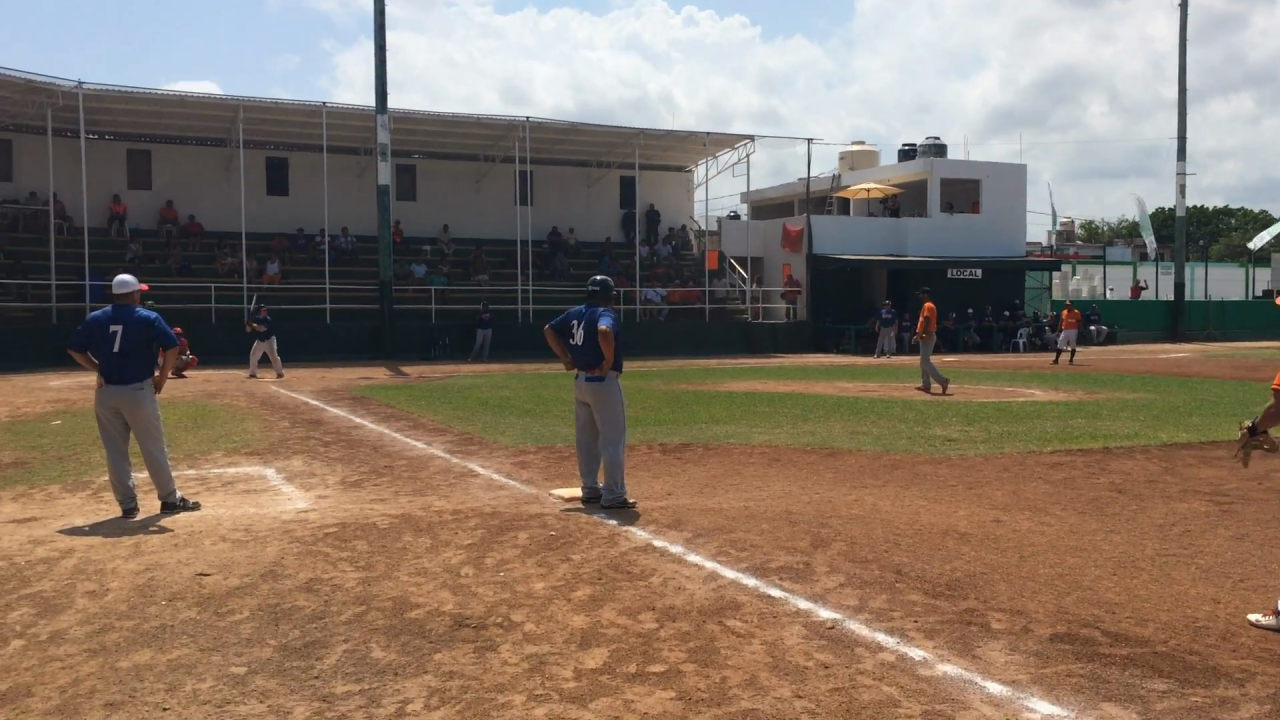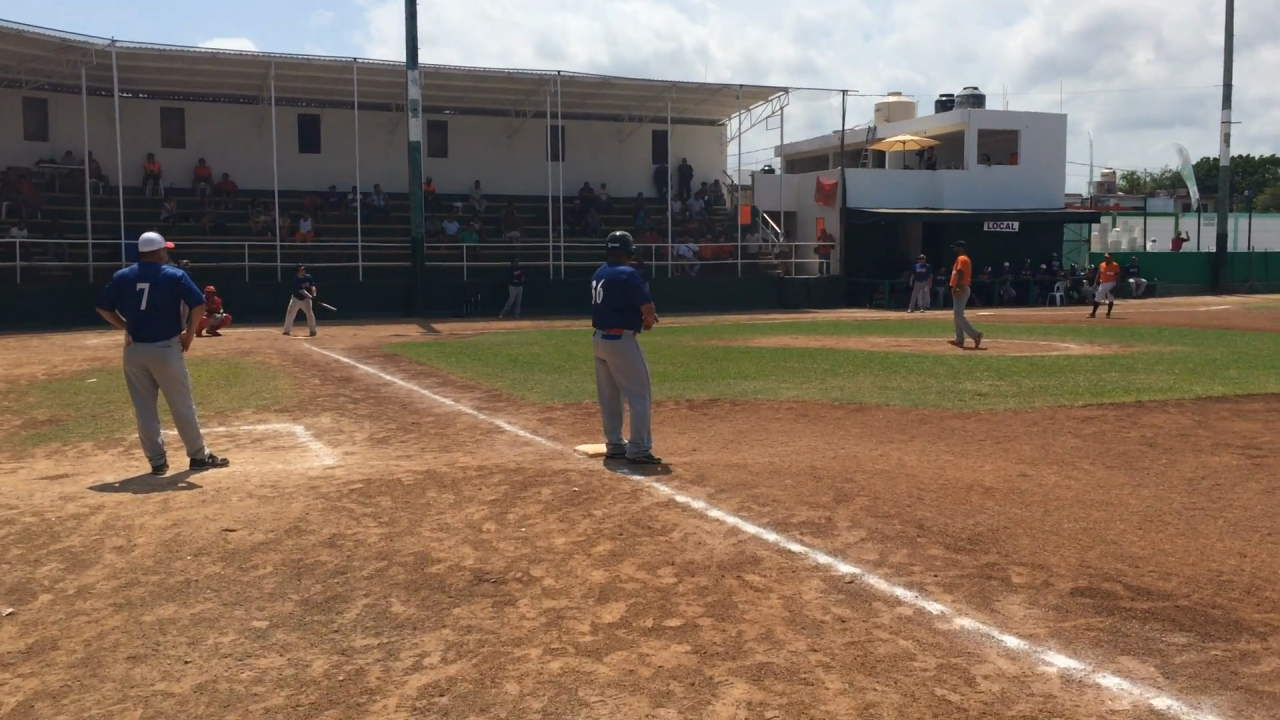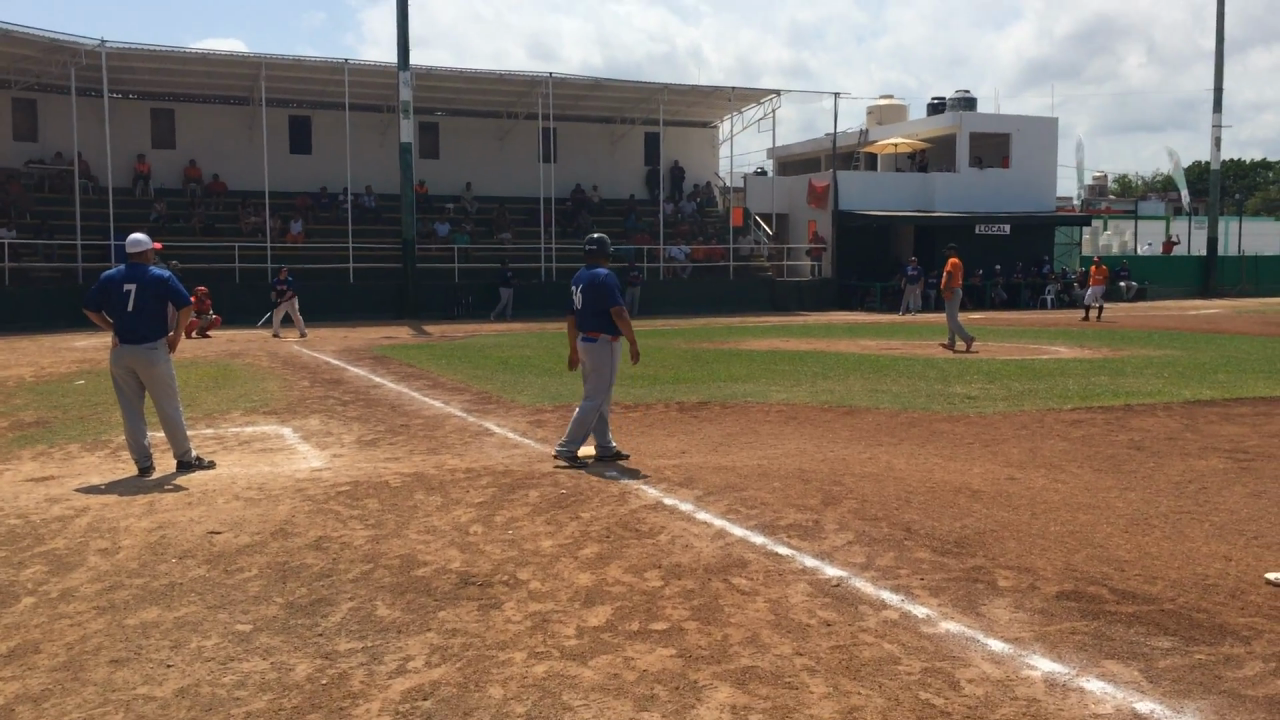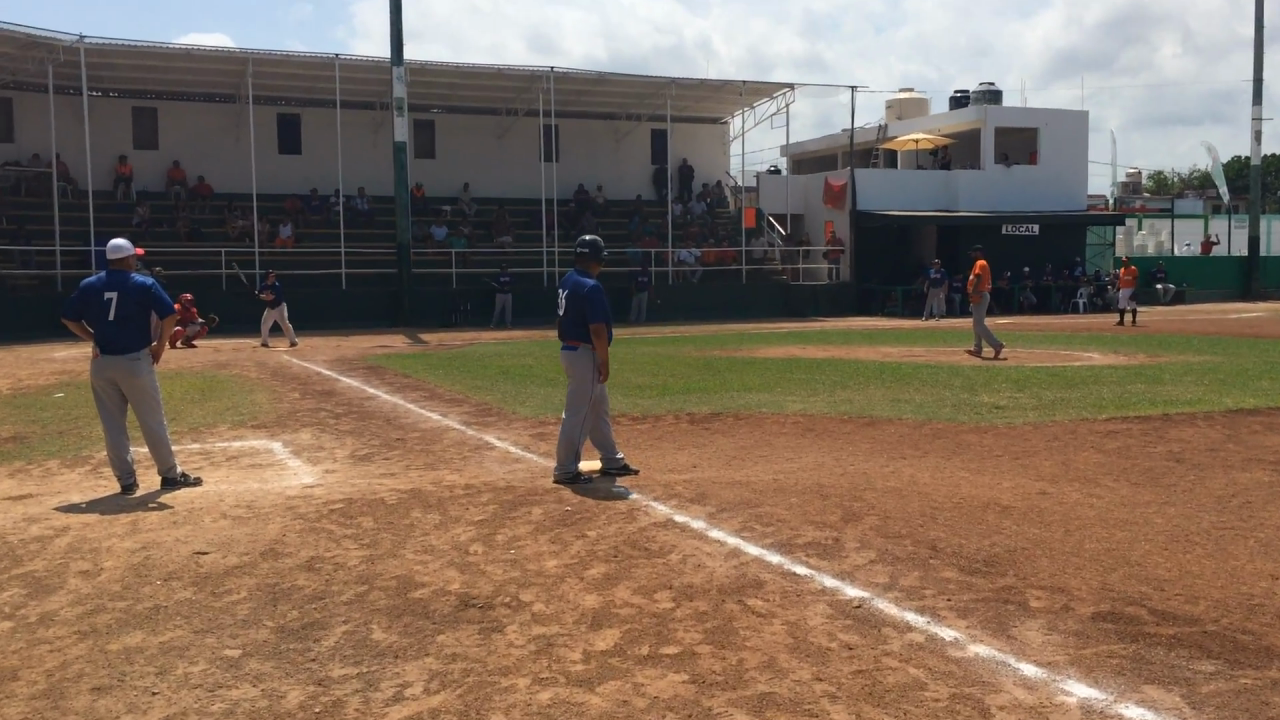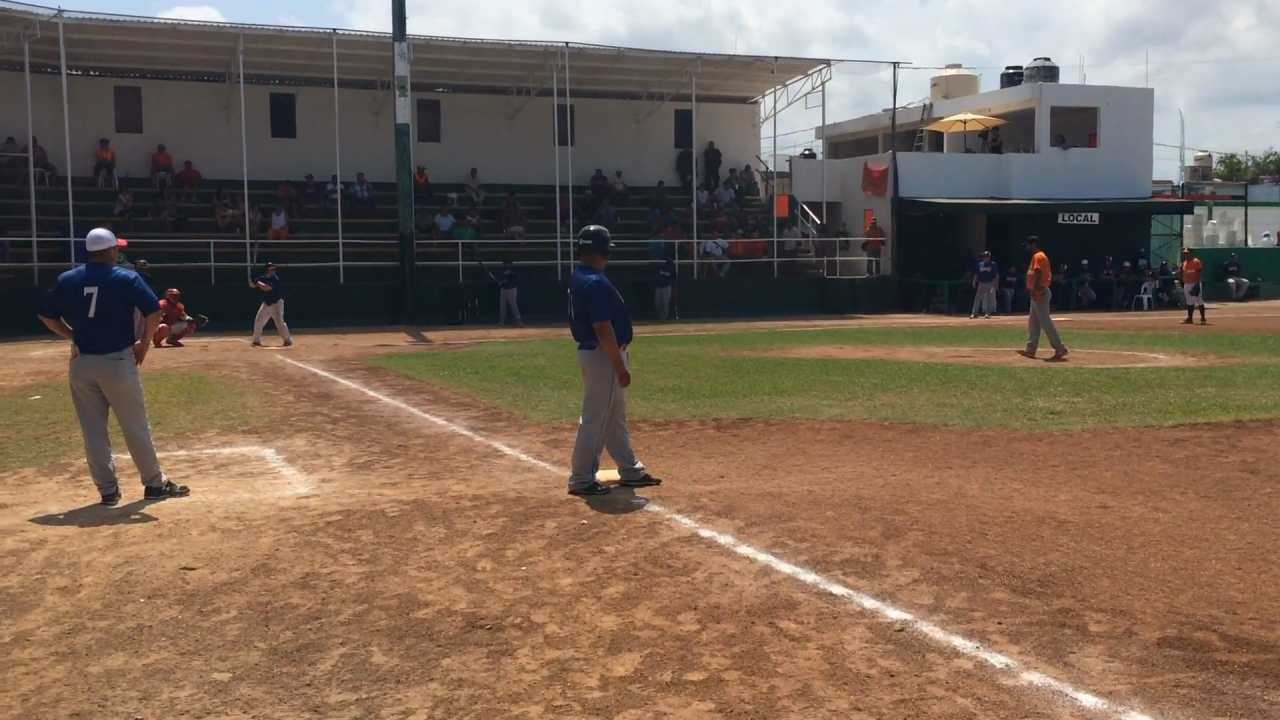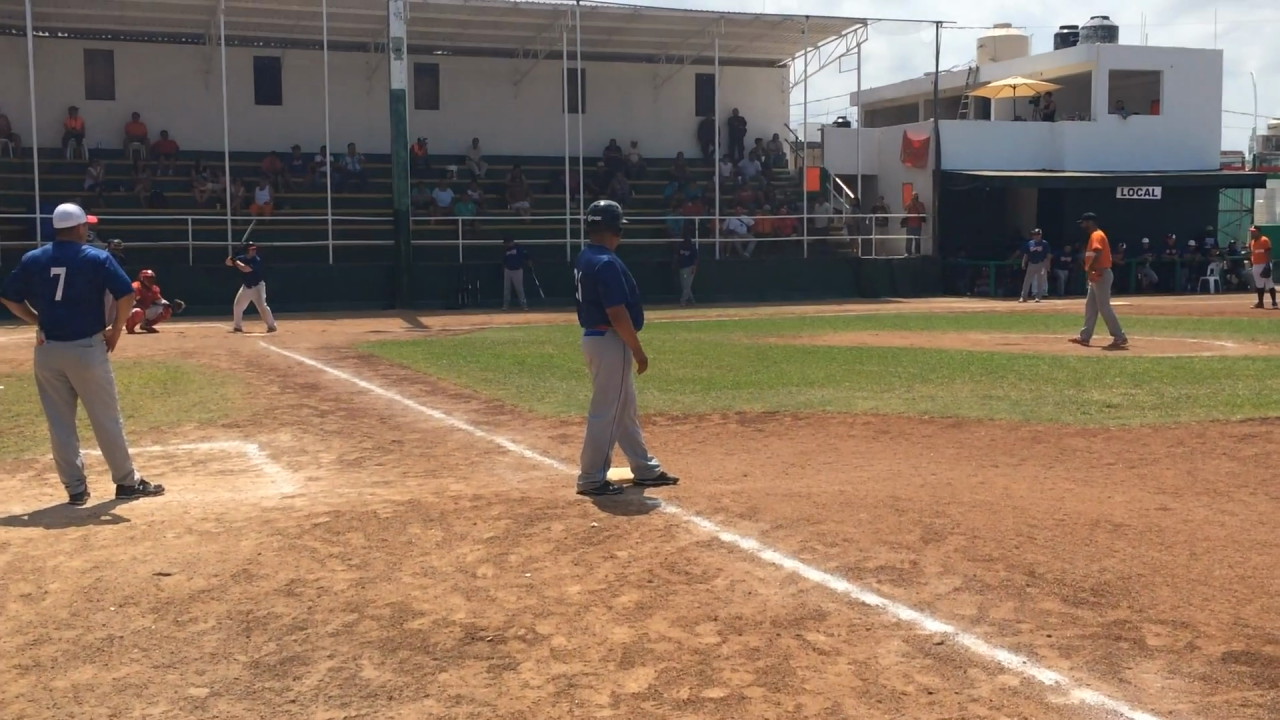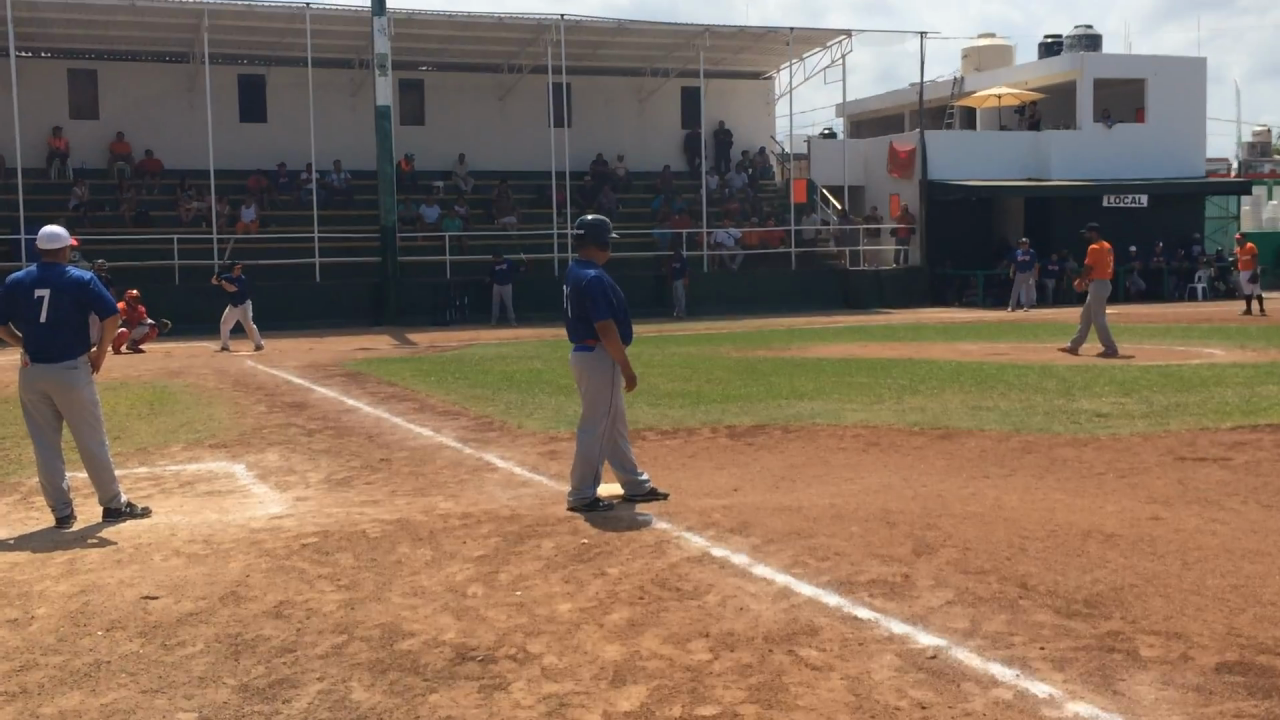
dt=0.5s
person 1, frame 1
left shoulder: (95, 319)
right shoulder: (148, 318)
left elbow: (74, 349)
right elbow: (172, 347)
left wrist: (99, 369)
right wrist: (162, 376)
left hip: (106, 392)
right hip: (138, 391)
left knee: (115, 452)
right knee: (153, 449)
left ankle: (127, 504)
right ankle: (170, 499)
person 1, frame 2
left shoulder: (122, 277)
right shoulder: (174, 275)
left elbow: (102, 307)
right elbow: (198, 304)
left wrist: (126, 327)
right wrist: (189, 333)
left hip: (134, 350)
right hip: (165, 348)
left knee: (144, 409)
right knee: (182, 406)
left ankle: (157, 461)
right ankle: (198, 456)
person 1, frame 3
left shoulder: (109, 278)
right shoulder: (161, 277)
left elbow: (89, 308)
right elbow: (185, 306)
left wrist: (113, 329)
right wrist: (176, 334)
left hip: (121, 352)
right hip: (153, 350)
left knee: (131, 411)
right knee: (169, 407)
left ankle: (143, 463)
right ankle: (185, 458)
person 1, frame 4
left shoulder: (88, 286)
right shoulder: (144, 284)
left elbow: (68, 318)
right elbow: (169, 315)
left wrist: (93, 339)
right wrist: (160, 344)
left hip: (102, 363)
right hip: (135, 361)
left knee: (113, 425)
right knee: (152, 422)
left ankle: (126, 480)
right ankle: (170, 475)
person 1, frame 5
left shoulder: (67, 280)
right shoulder: (126, 278)
left elbow: (46, 315)
right elbow: (153, 312)
left wrist: (73, 337)
right wrist: (144, 343)
left hip: (81, 363)
right hip: (117, 361)
left knee: (93, 430)
right knee: (135, 427)
left ankle: (107, 490)
right ankle: (155, 484)
person 1, frame 6
left shoulder: (32, 259)
right shoulder: (97, 258)
right elbow: (126, 295)
left wrist: (39, 322)
right wrist: (116, 329)
left hip: (48, 351)
right hip: (86, 348)
left knee: (59, 424)
right knee: (106, 420)
left ankle: (75, 488)
right ankle: (127, 482)
person 1, frame 7
right shoulder: (81, 279)
right elbow: (112, 316)
right wrist: (101, 351)
left hip: (32, 373)
right hip: (72, 370)
left knee: (45, 446)
right knee: (92, 442)
left ankle: (62, 511)
right ankle: (114, 504)
person 2, frame 1
left shoulder: (574, 313)
right shoulder: (605, 314)
left elbow: (549, 331)
right elbow: (605, 333)
left wrist: (565, 357)
right wrist: (609, 361)
left hip: (581, 382)
right hip: (603, 382)
left knee: (586, 439)
right knee: (612, 439)
left ankle: (590, 489)
right ankle: (613, 496)
person 2, frame 2
left shoulder: (598, 274)
right shoulder: (627, 274)
right elbow: (647, 308)
left wrist: (639, 318)
right wrist: (650, 318)
left hip: (600, 339)
right hip: (620, 340)
left knee: (609, 396)
right knee: (639, 394)
left ankle: (614, 445)
right ankle: (638, 449)
person 2, frame 3
left shoulder: (578, 278)
right shoulder: (604, 277)
left elbow: (572, 317)
right elbow: (619, 313)
left wrist: (573, 349)
right wrist: (633, 343)
left hip: (586, 342)
right hip: (603, 344)
left knee: (599, 398)
right knee: (594, 399)
left ankle: (605, 448)
right ankle: (567, 448)
person 2, frame 4
left shoulder: (567, 280)
right shoulder: (590, 287)
right elbow: (597, 330)
right wrist: (604, 362)
left hip: (572, 350)
right hip: (585, 354)
left knee: (598, 409)
right knee: (577, 413)
left ankle: (612, 460)
right ankle: (565, 470)
person 2, frame 5
left shoulder: (580, 277)
right shoulder: (594, 282)
right elbow: (603, 328)
right wrist: (620, 365)
left hip: (596, 352)
right hip: (602, 355)
left knee: (614, 415)
right knee: (595, 418)
left ankle: (630, 471)
right ankle: (581, 480)
person 2, frame 6
left shoulder: (587, 257)
right shoulder: (606, 263)
right elbow: (617, 313)
right wrist: (638, 350)
left hip: (598, 337)
right hip: (610, 342)
left knee: (625, 408)
right knee: (606, 411)
left ankle: (645, 468)
right ankle: (591, 479)
person 2, frame 7
left shoulder: (577, 272)
right shoulder: (593, 278)
right elbow: (605, 328)
right wrist: (626, 367)
left hip: (590, 354)
right hip: (598, 357)
left knee: (614, 423)
right knee: (596, 427)
left ankle: (635, 484)
right ankle: (581, 495)
